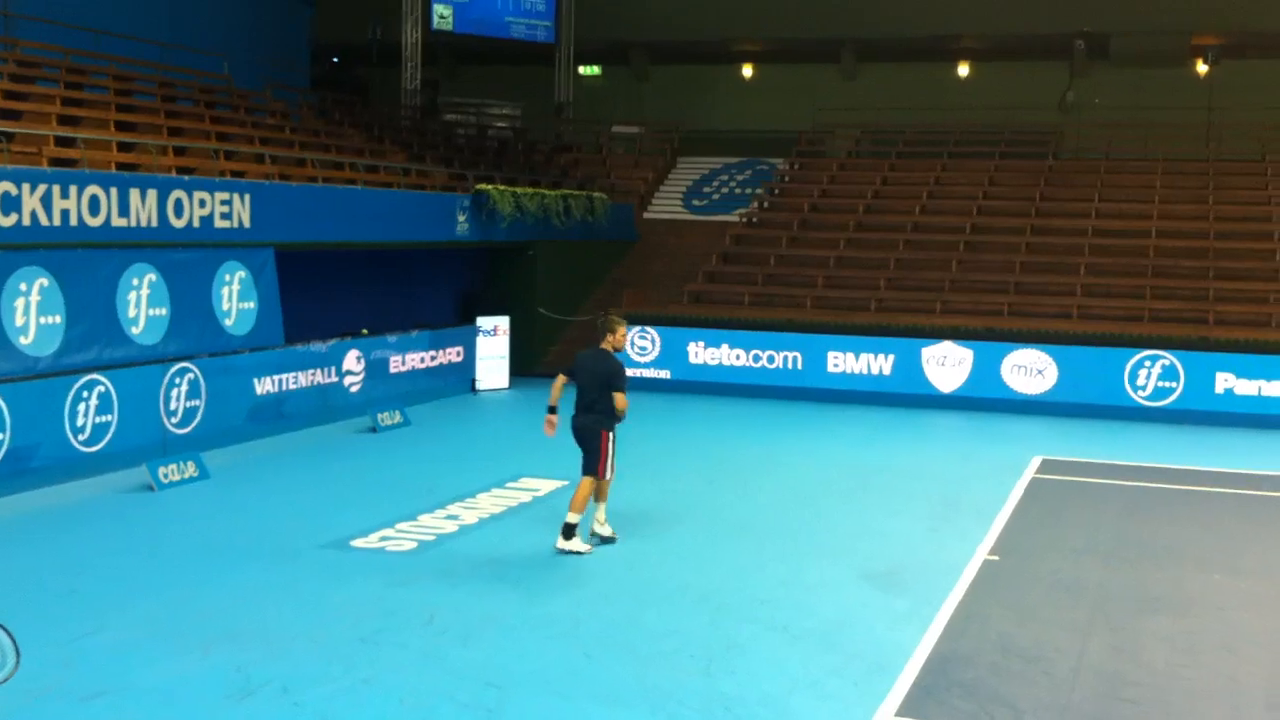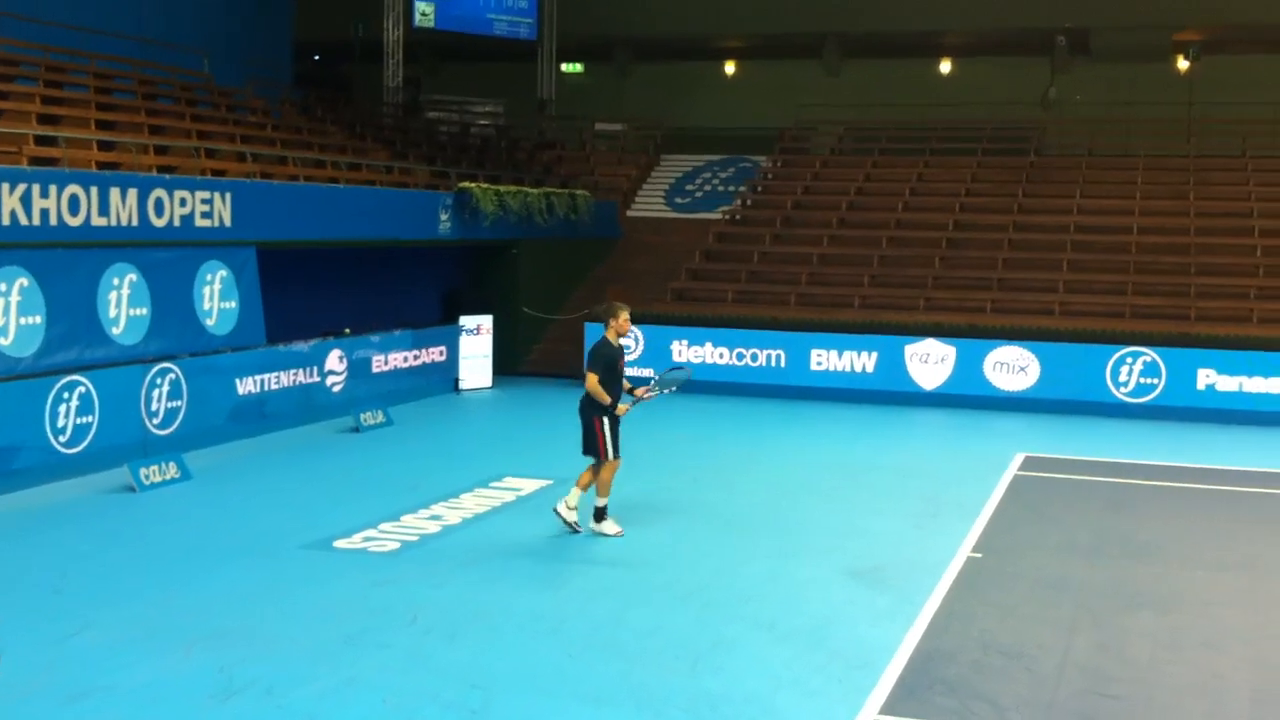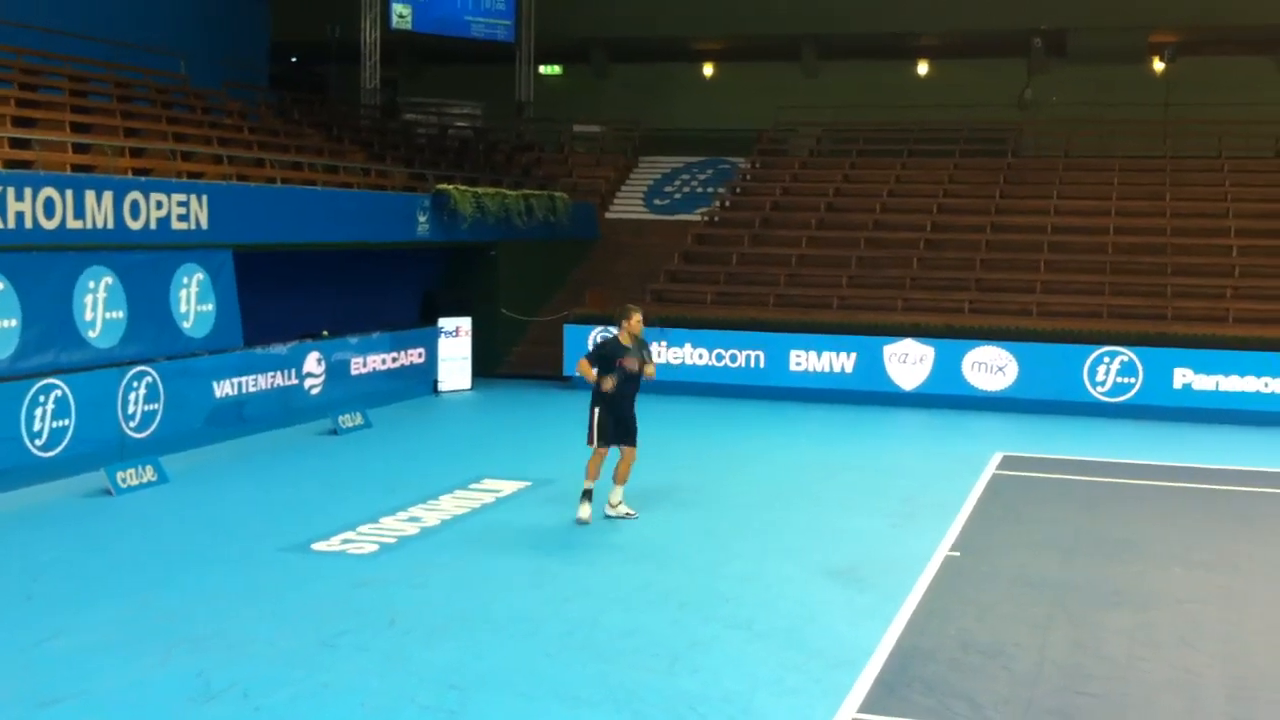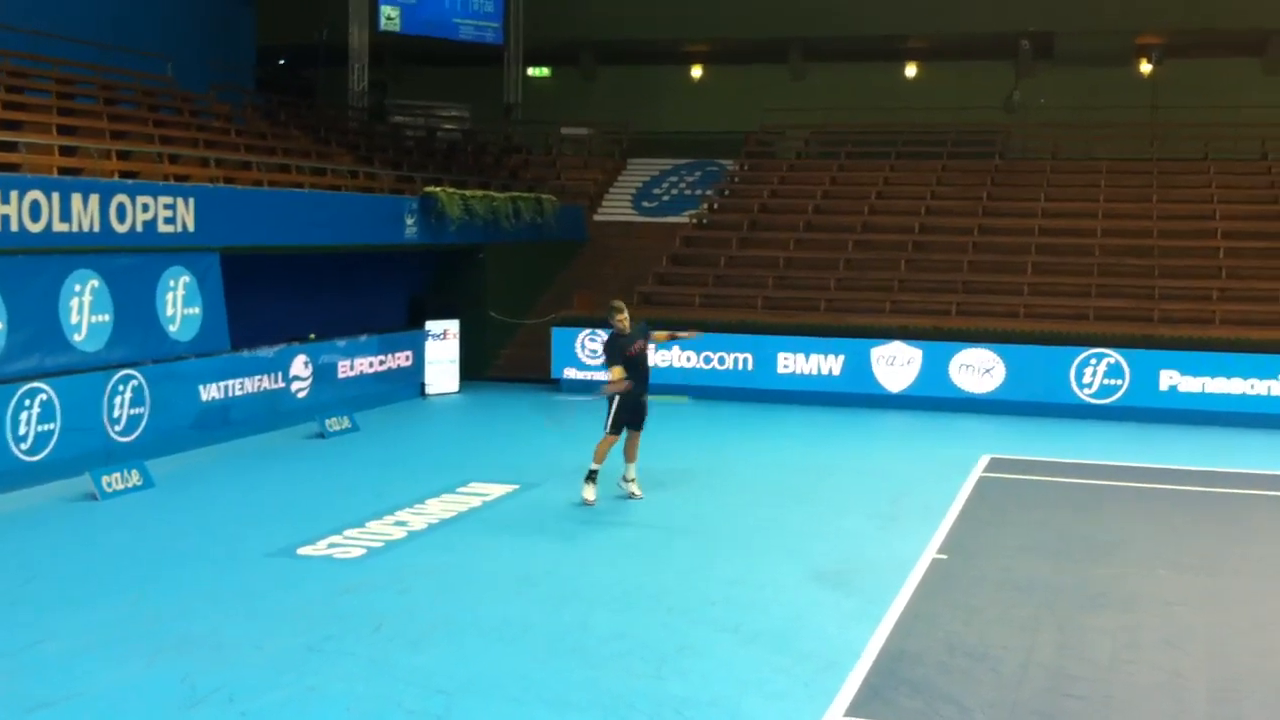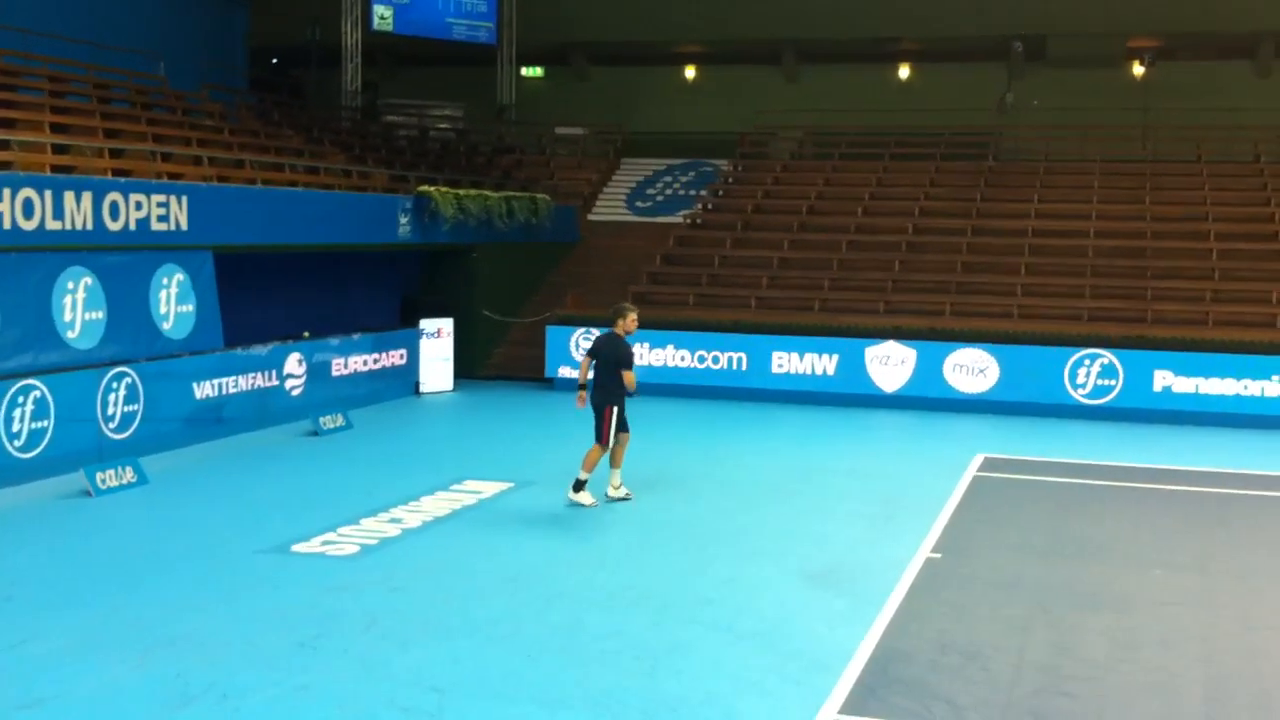
dt=0.7s
person 1, frame 1
left shoulder: (582, 357)
right shoulder: (615, 366)
left elbow: (559, 382)
right elbow: (620, 404)
left wrist: (552, 411)
right wrist: (620, 417)
left hip: (580, 421)
right hip: (600, 425)
left knee: (607, 469)
right knee: (591, 478)
left ankle: (600, 524)
right ankle: (567, 536)
person 1, frame 2
left shoulder: (617, 348)
right shoulder: (602, 350)
right elbow: (591, 384)
left wrist: (633, 390)
right wrist: (613, 406)
left hip: (602, 413)
right hip: (598, 413)
left knee: (601, 463)
right knee: (611, 463)
left ankle: (569, 505)
right ankle: (599, 517)
person 1, frame 3
left shoulder: (642, 345)
right shoulder: (606, 346)
left elbow: (650, 373)
right elbow: (582, 367)
left wrist: (639, 368)
right wrist: (598, 381)
left hip: (626, 408)
right hip: (603, 406)
left knee: (629, 454)
right knee: (600, 451)
left ankle: (615, 503)
right ankle: (585, 499)
person 1, frame 4
left shoulder: (637, 330)
right shoulder: (613, 343)
left elbow: (653, 336)
right elbow: (616, 372)
left wrist: (678, 335)
right wrist: (615, 384)
left hip: (640, 393)
right hip: (622, 395)
left knee: (634, 435)
right knee: (611, 437)
left ankle: (629, 479)
right ankle: (591, 480)
person 1, frame 5
left shoulder: (601, 339)
right shoulder: (624, 348)
left elbow: (585, 363)
right elbow: (628, 380)
left wrist: (582, 388)
right wrist: (633, 390)
left hip: (603, 397)
right hip: (610, 401)
left knee: (623, 437)
right knee: (602, 445)
left ankle: (615, 486)
right ankle: (577, 489)
